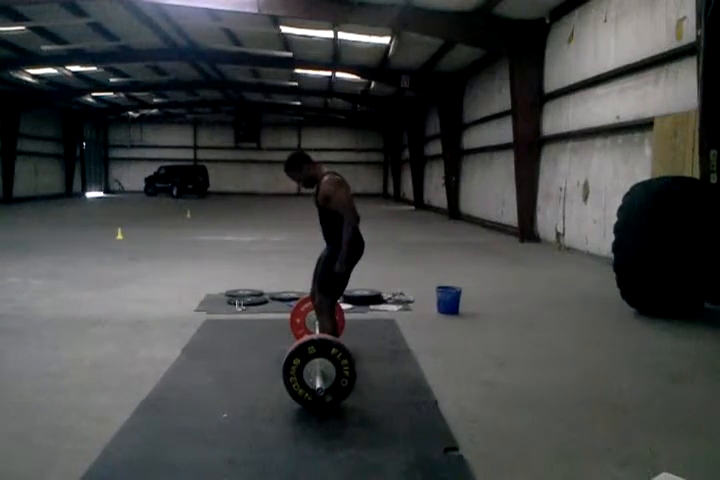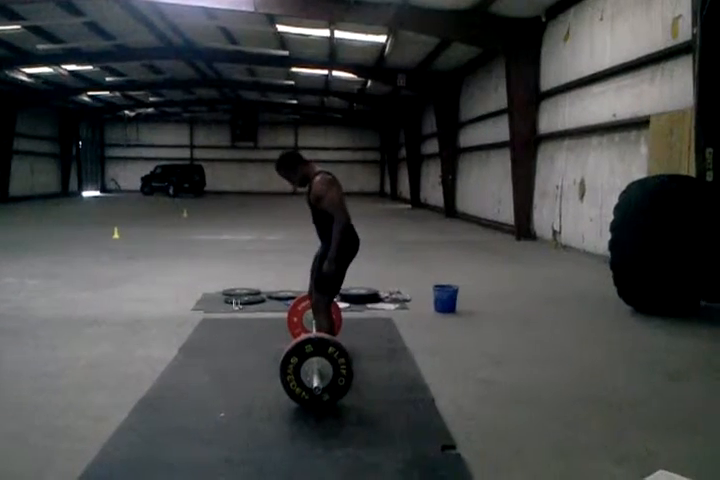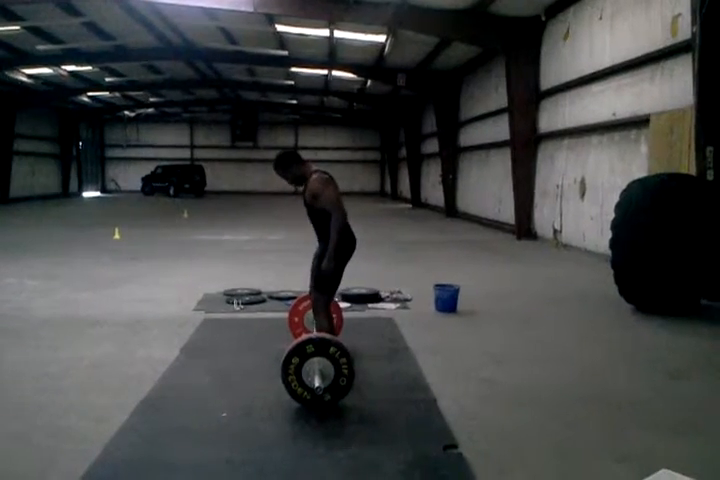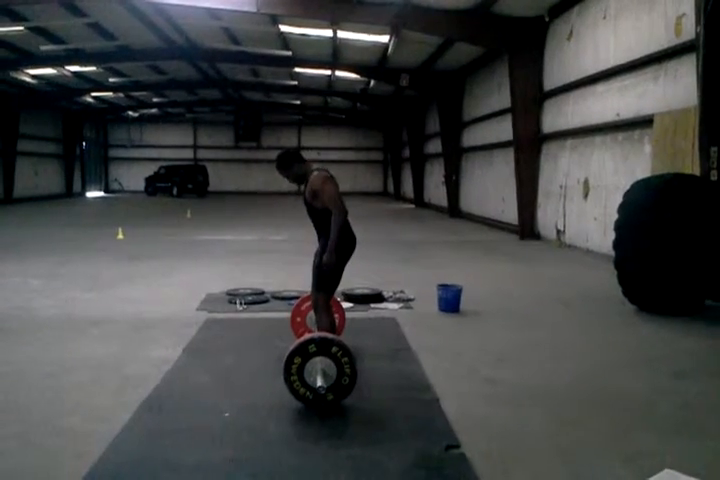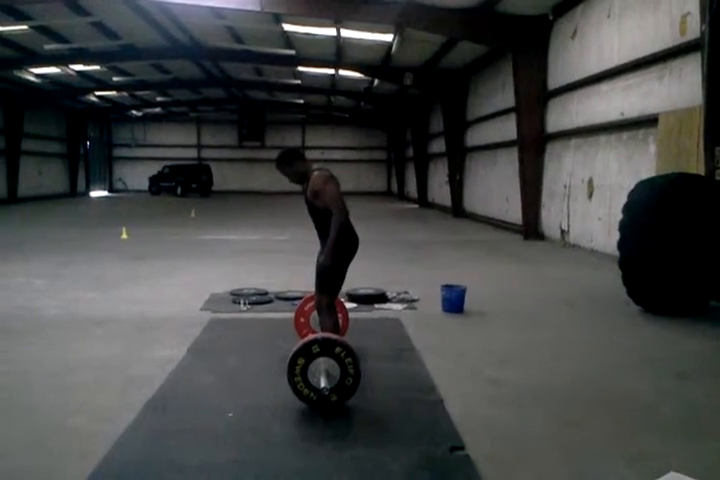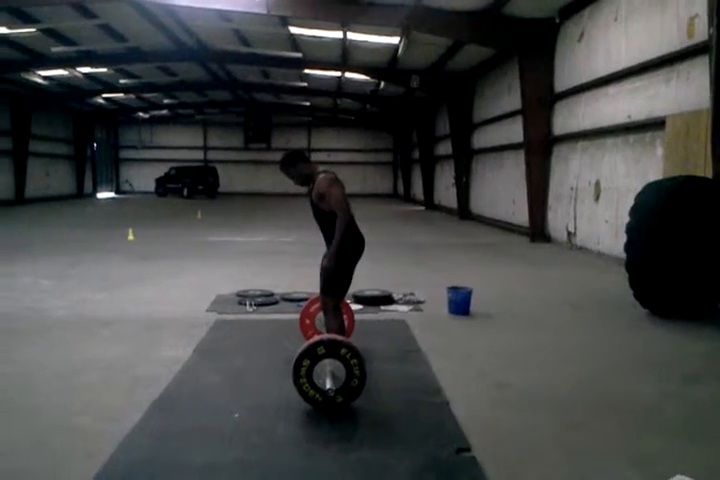
dt=0.2s
person 1, frame 1
left shoulder: (330, 183)
right shoulder: (324, 183)
left elbow: (351, 218)
left wrist: (343, 258)
left hip: (342, 248)
right hip: (335, 246)
left knee: (323, 305)
right knee: (316, 297)
person 1, frame 2
left shoulder: (322, 183)
right shoulder: (316, 181)
left elbow: (341, 218)
left wrist: (331, 258)
left hip: (339, 246)
right hip: (331, 244)
left knee: (320, 303)
right knee: (314, 297)
person 1, frame 3
left shoulder: (318, 181)
right shoulder: (313, 181)
left elbow: (339, 216)
left wrist: (330, 256)
left hip: (336, 245)
right hip: (328, 243)
left knee: (320, 303)
right knee: (315, 298)
person 1, frame 4
left shoulder: (319, 179)
right shoulder: (312, 180)
left elbow: (339, 211)
left wrist: (331, 250)
left hip: (336, 244)
right hip: (329, 242)
left knee: (320, 302)
right knee: (317, 299)
person 1, frame 5
left shoulder: (320, 178)
right shoulder: (312, 181)
left elbow: (340, 212)
left wrist: (328, 251)
left hip: (339, 245)
right hip: (333, 244)
left knee: (324, 303)
right knee: (322, 301)
person 1, frame 6
left shoulder: (325, 181)
right shoulder: (317, 183)
left elbow: (344, 215)
left wrist: (332, 254)
right wrist: (331, 252)
left hip: (345, 247)
right hip: (339, 246)
left knee: (330, 305)
right knee: (327, 302)
